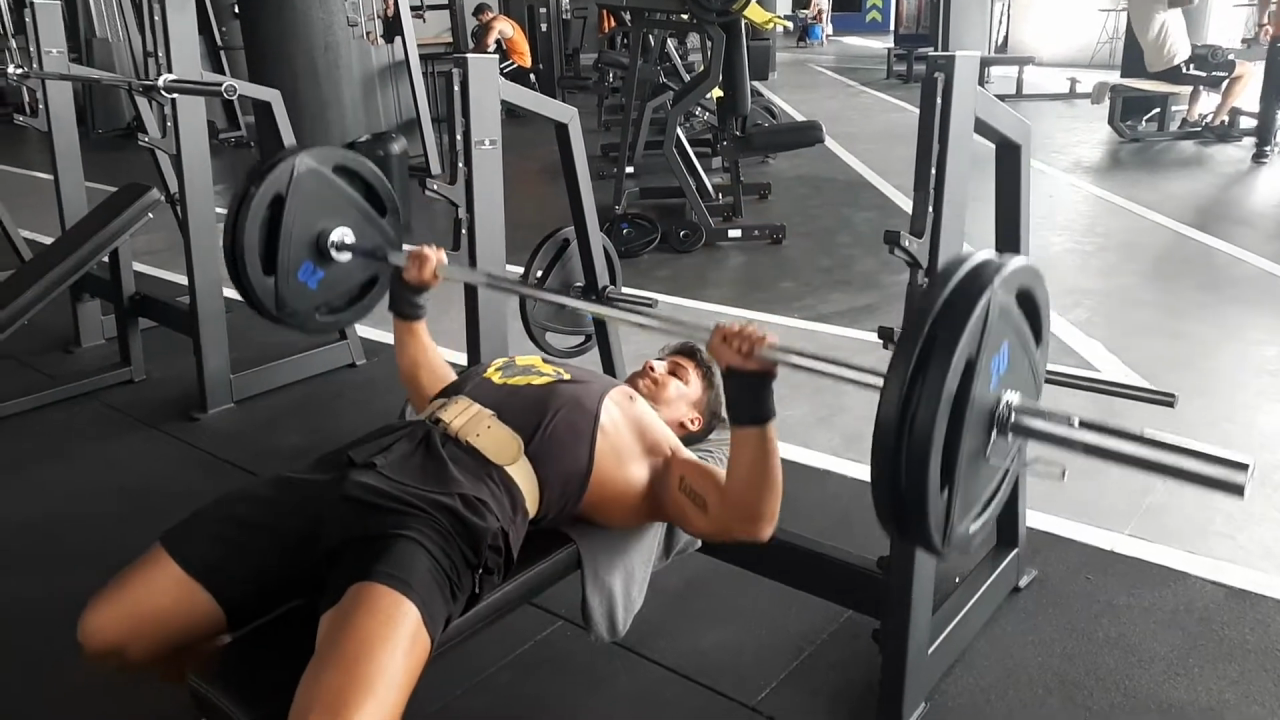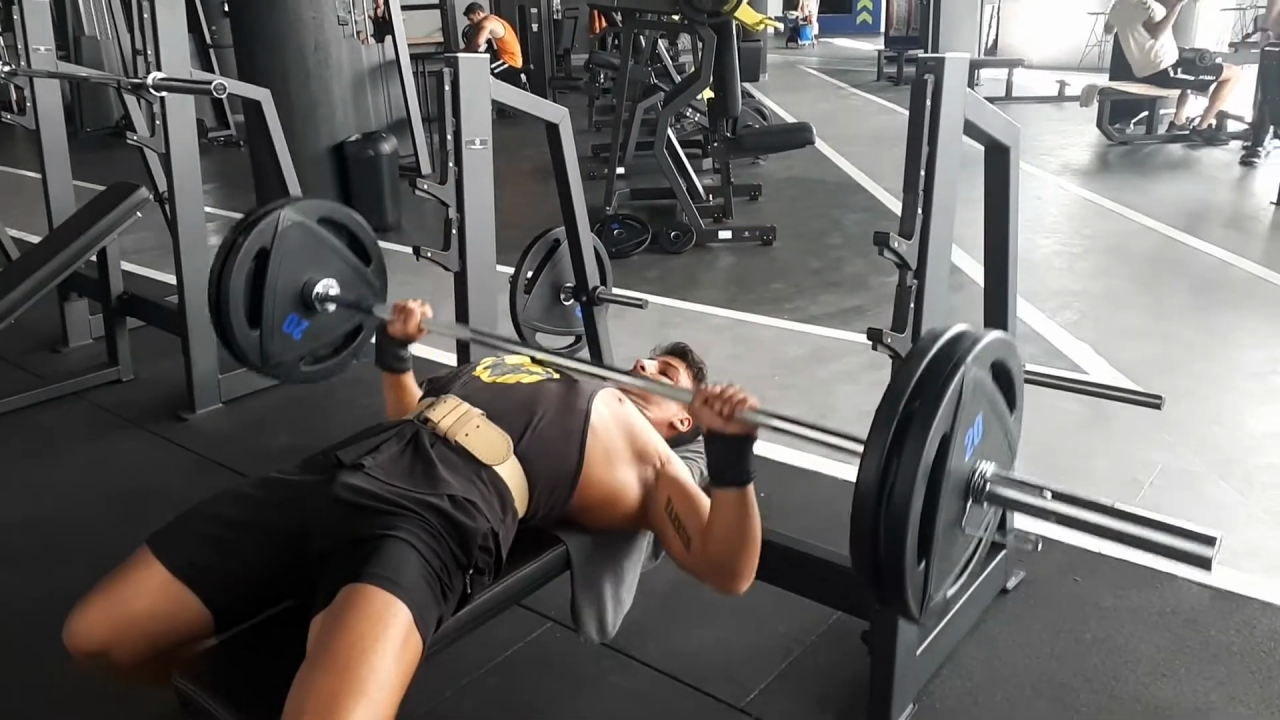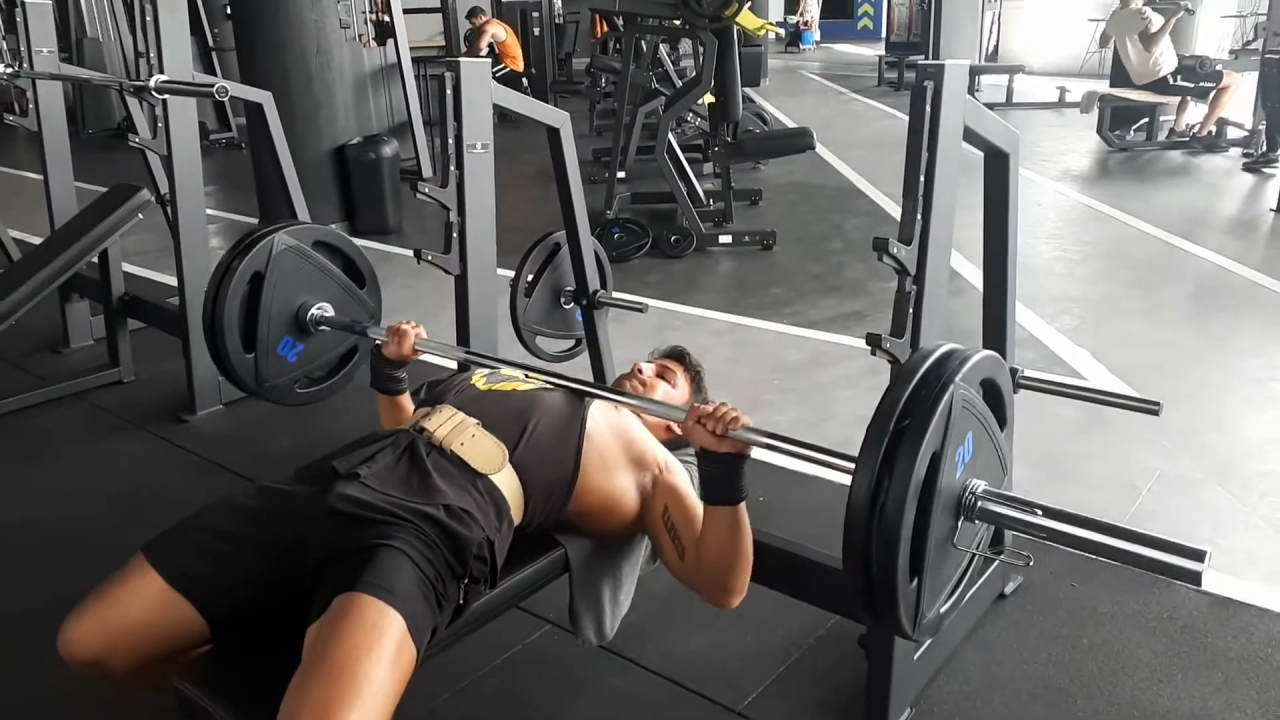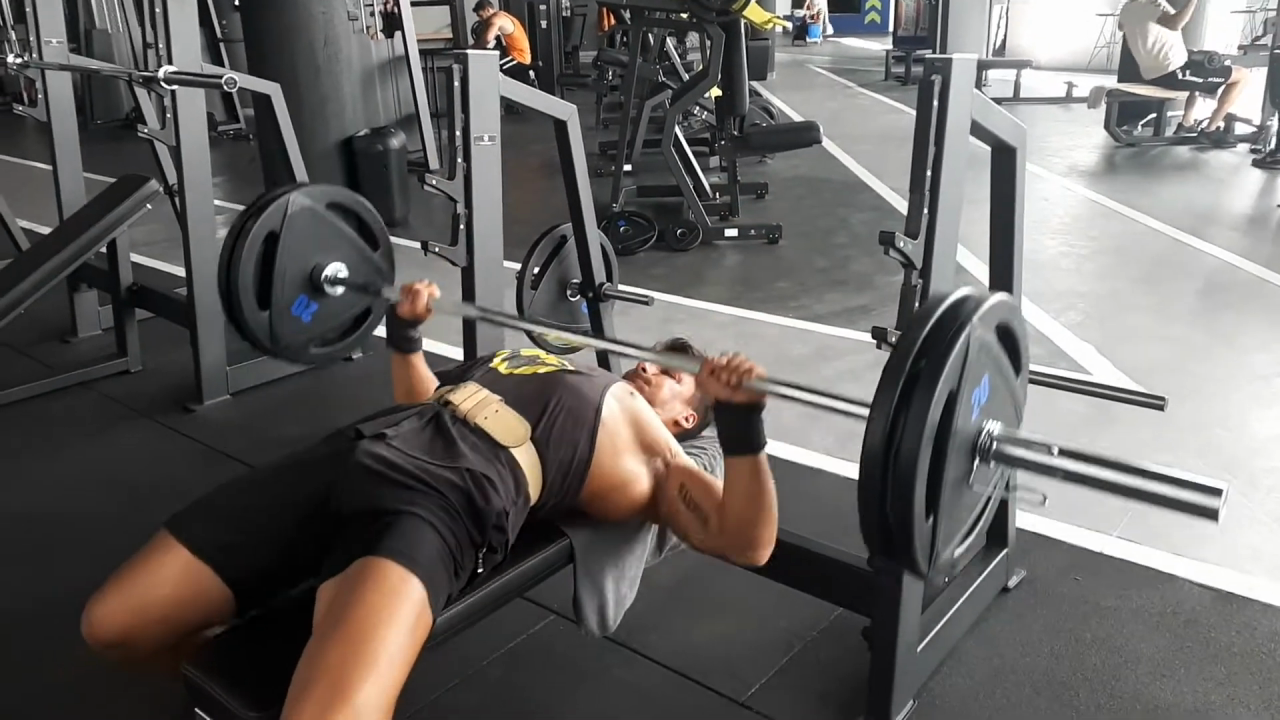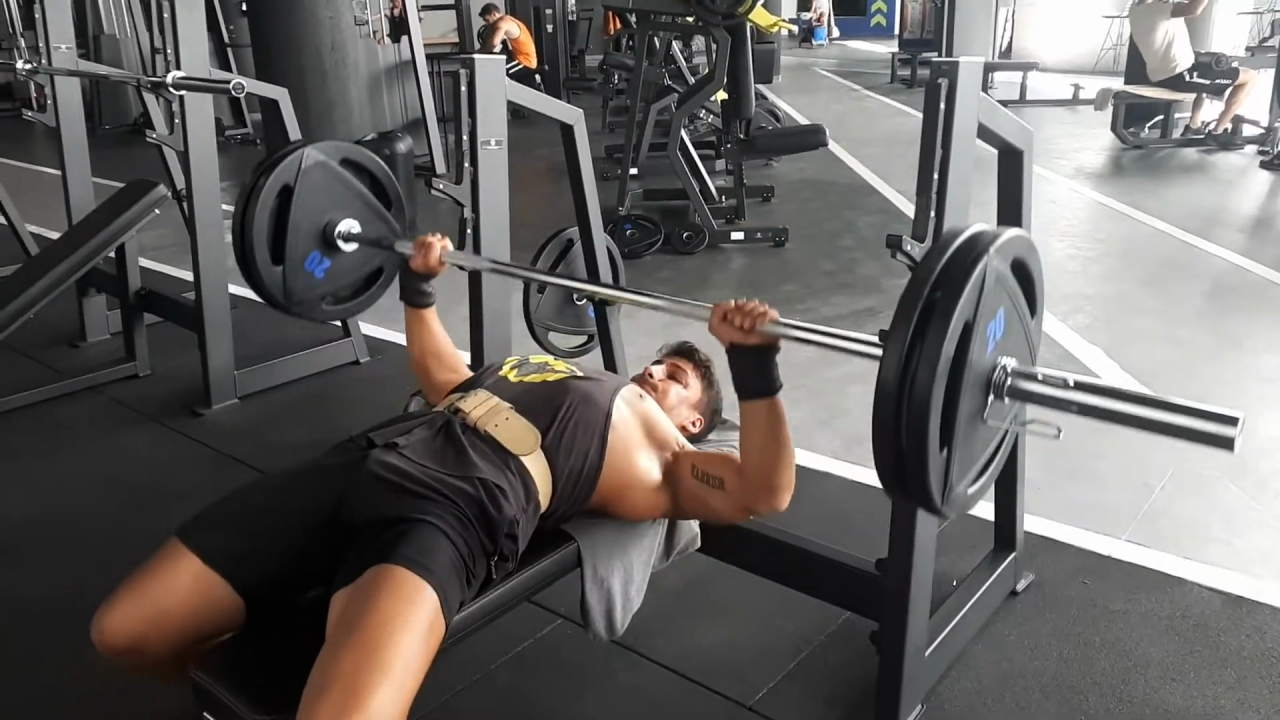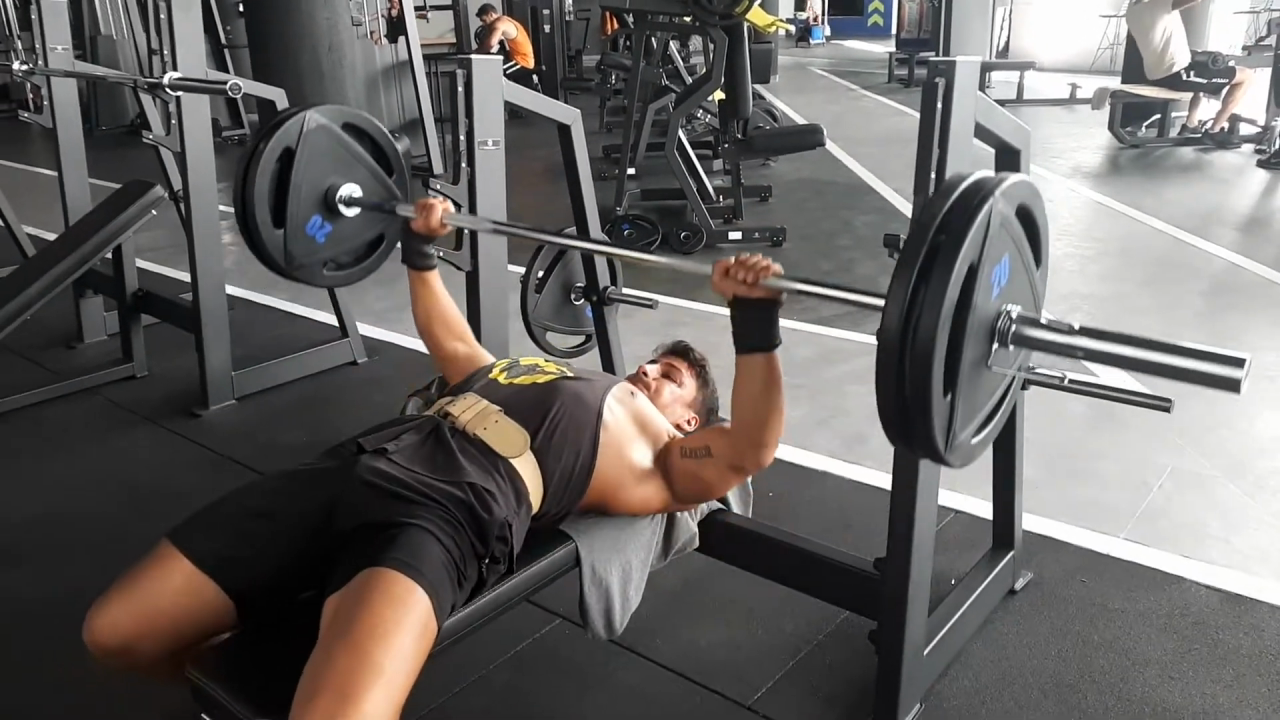
dt=0.3s
person 1, frame 1
left shoulder: (658, 455)
right shoulder: (544, 378)
left elbow: (748, 521)
right elbow: (424, 384)
left wrist: (750, 395)
right wrist: (409, 296)
left hip: (443, 518)
right hip: (346, 473)
right knee: (108, 633)
person 1, frame 2
left shoulder: (649, 458)
right shoulder: (542, 383)
left elbow: (729, 568)
left wrist: (732, 453)
right wrist: (394, 349)
left hip: (435, 516)
right hip: (340, 472)
right knee: (95, 636)
person 1, frame 3
left shoulder: (647, 466)
right shoulder: (542, 393)
left elbow: (722, 584)
left wrist: (724, 468)
right wrist: (390, 370)
left hip: (429, 526)
right hip: (328, 485)
right knee: (89, 644)
person 1, frame 4
left shoulder: (655, 454)
right shoulder: (558, 381)
left elbow: (748, 542)
left wrist: (741, 421)
right wrist: (404, 331)
left hip: (448, 494)
right knee: (113, 625)
person 1, frame 5
left shoulder: (666, 459)
right shoulder: (553, 383)
left elbow: (764, 493)
right elbow: (438, 375)
left wrist: (755, 366)
right wrist: (418, 285)
left hip: (458, 505)
right hip: (366, 460)
right knee: (123, 633)
person 1, frame 6
left shoulder: (662, 458)
right shoulder: (541, 381)
left elbow: (751, 450)
right elbow: (449, 344)
left wrist: (755, 320)
right wrist: (419, 249)
left hip: (452, 506)
right hip: (361, 462)
right knee: (116, 633)
